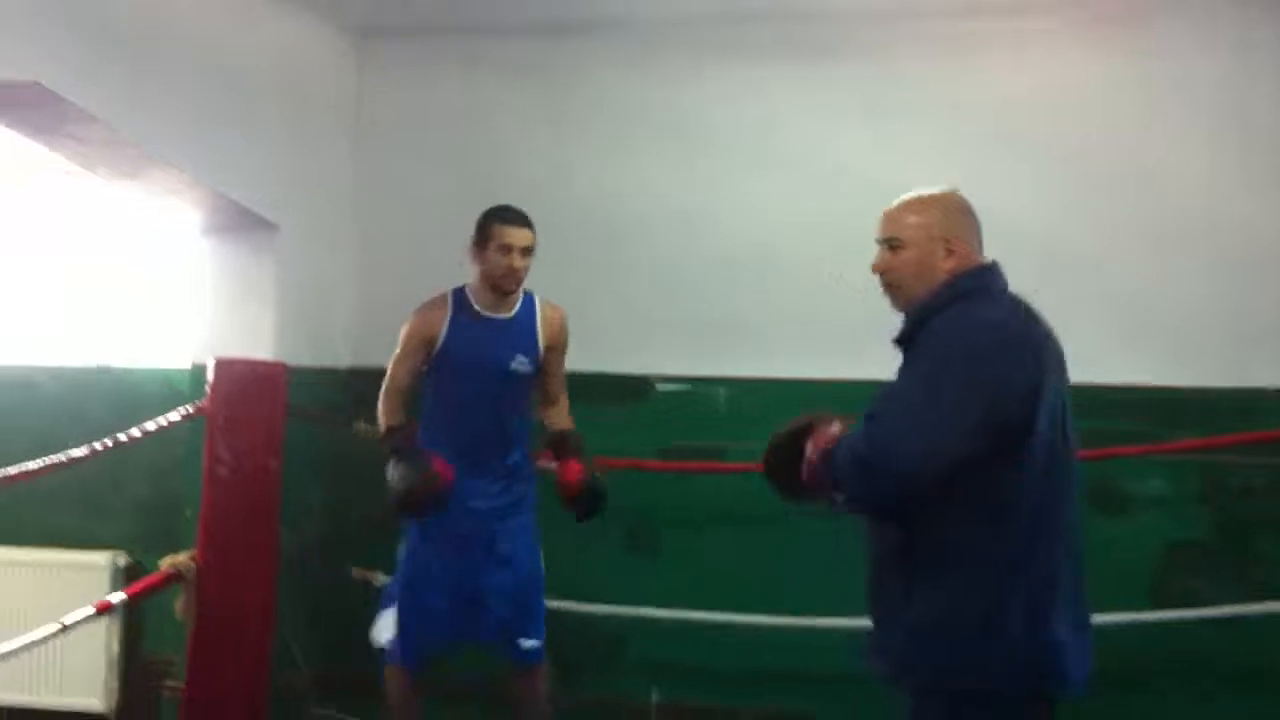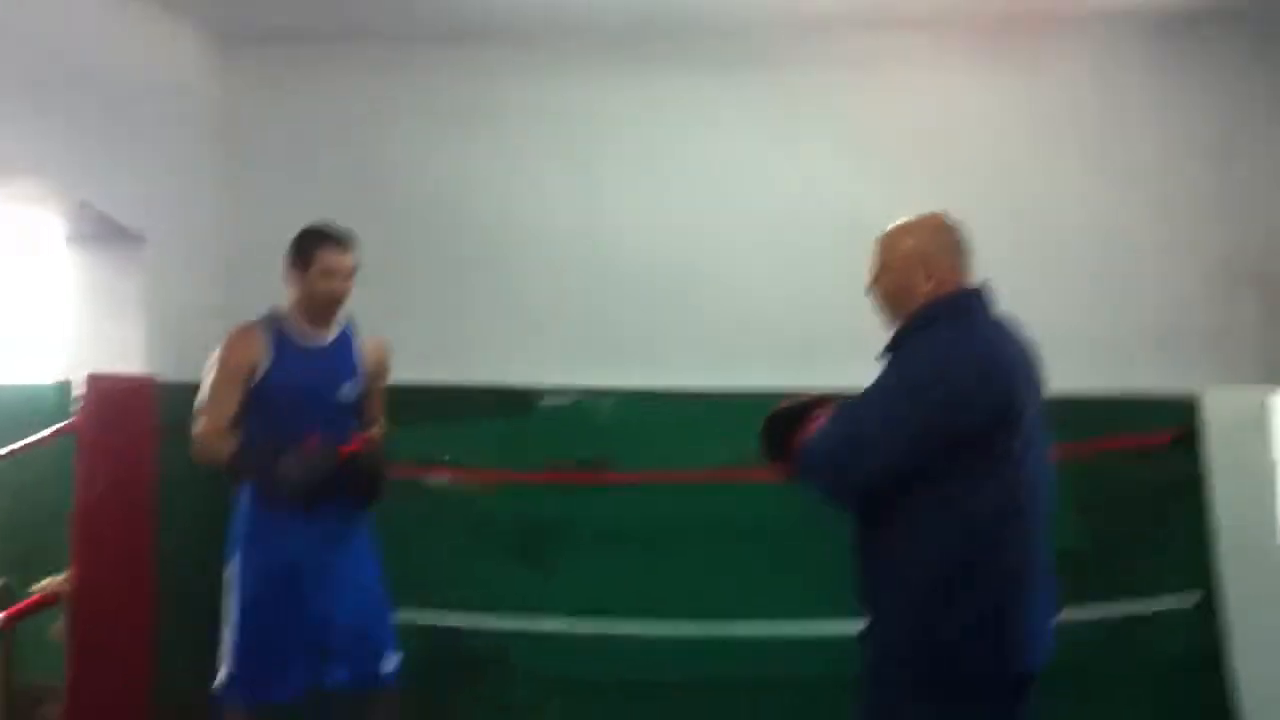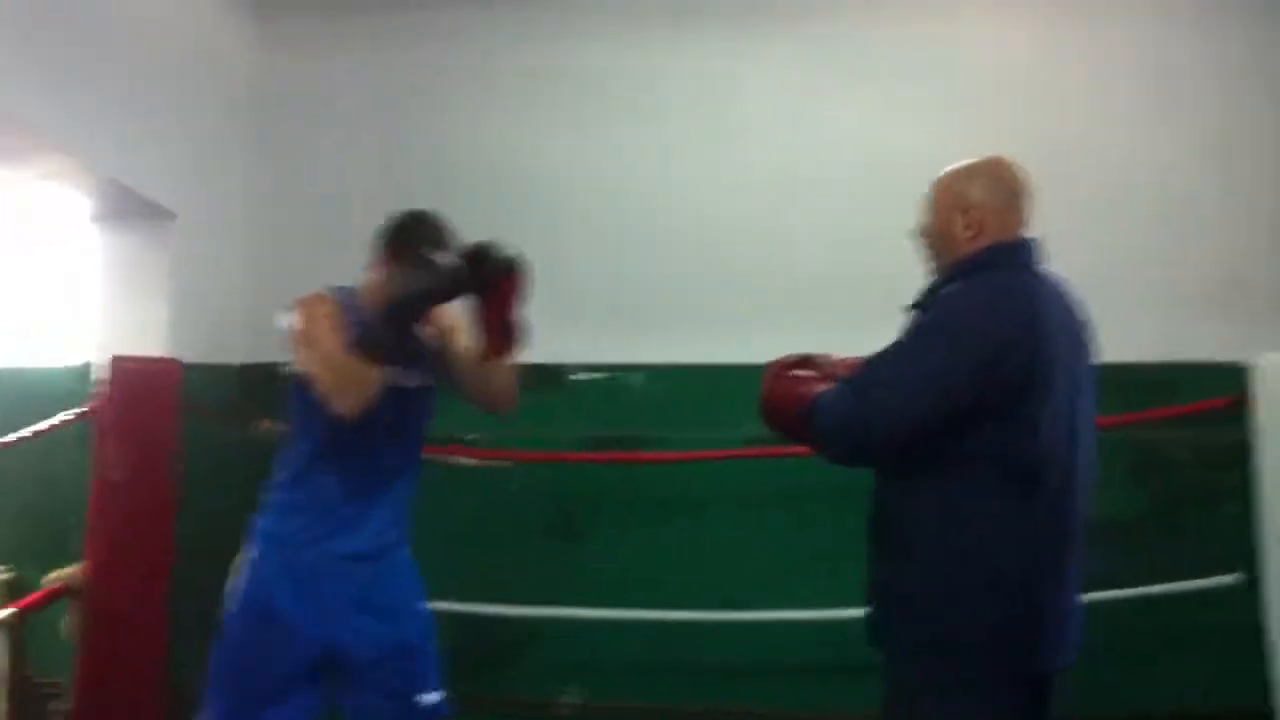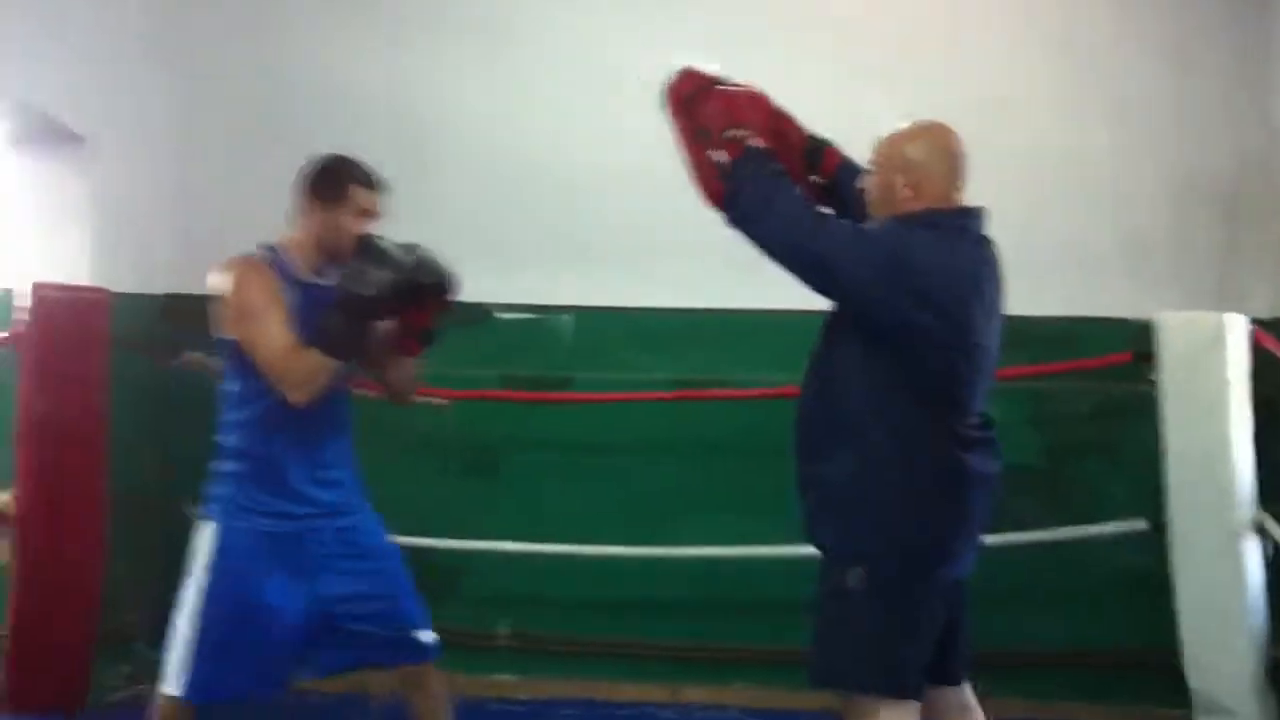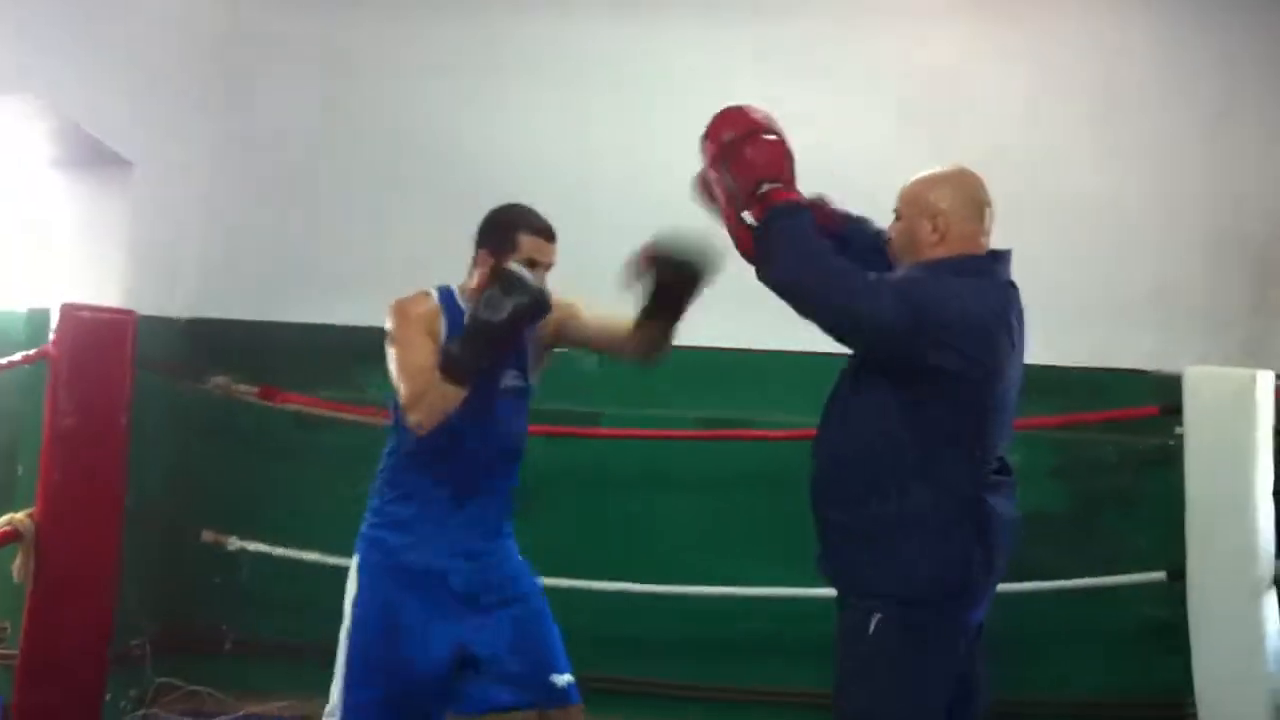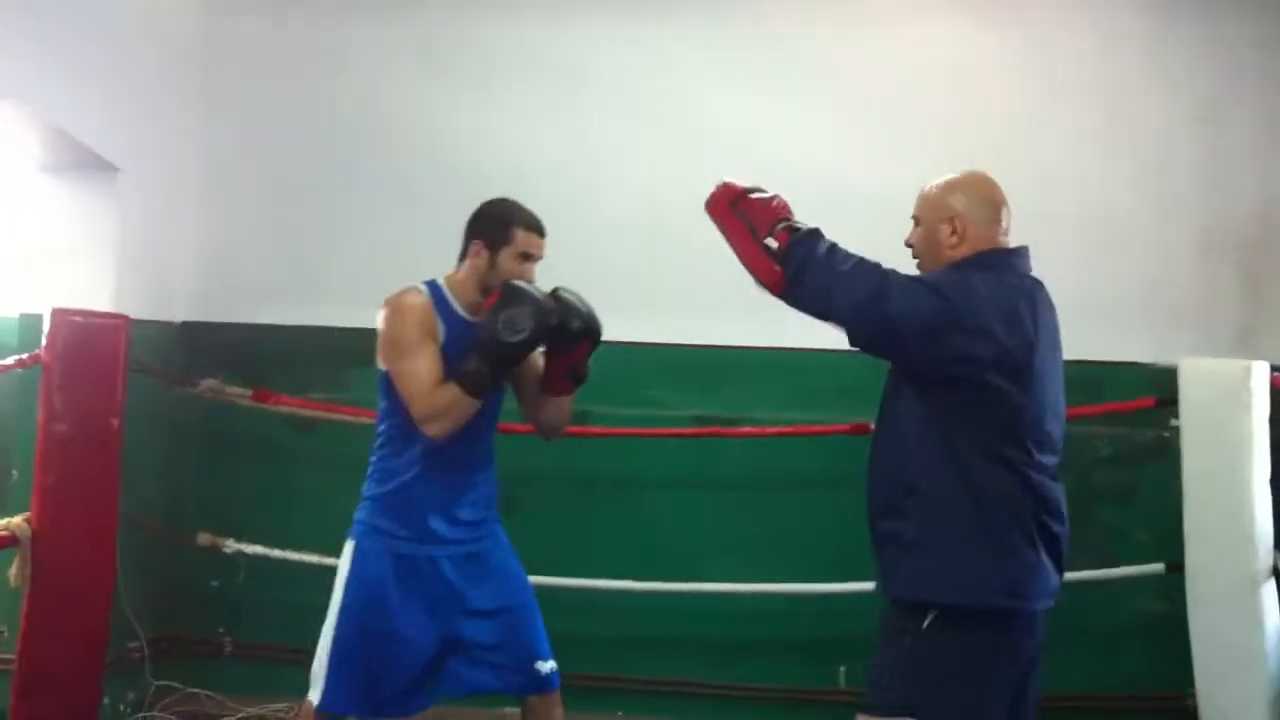
dt=0.7s
person 1, frame 1
left shoulder: (973, 336)
right shoulder: (989, 327)
left elbow: (890, 461)
right elbow: (937, 445)
left wrist: (825, 457)
right wrist: (849, 444)
left hip: (981, 628)
person 1, frame 2
left shoulder: (944, 354)
right shoulder: (993, 345)
left elbow: (848, 466)
left wrist: (811, 440)
right wrist: (844, 427)
left hip: (941, 613)
right hip: (994, 608)
person 1, frame 3
left shoulder: (974, 310)
right shoulder: (1051, 305)
left elbow: (864, 424)
left wrist: (810, 399)
right wrist: (850, 381)
left hip: (959, 600)
right hip: (1027, 586)
person 1, frame 4
left shoulder: (913, 262)
right shoulder: (956, 252)
left elbow: (799, 235)
right elbow: (857, 203)
left wrist: (743, 154)
right wrist: (808, 153)
left hip: (889, 519)
right hip: (925, 510)
person 1, frame 5
left shoulder: (944, 310)
right shoulder: (977, 296)
left elbow: (836, 291)
right elbow: (864, 257)
left wrist: (769, 196)
right wrist: (788, 205)
left hip: (909, 573)
right hip: (947, 561)
person 1, frame 6
left shoulder: (968, 305)
right shoulder: (1015, 298)
left elbow: (861, 298)
right elbow: (896, 311)
left wrist: (781, 234)
left hip: (959, 577)
right hip: (1006, 568)
person 2, frame 1
left shoulder: (549, 322)
right shoulder: (435, 317)
right elbow: (391, 396)
left wrist: (570, 458)
right wrist: (400, 459)
left hip: (508, 503)
right hip: (435, 499)
left knee: (527, 645)
right knee: (408, 642)
person 2, frame 2
left shoulder: (368, 351)
right shoulder: (249, 345)
right elbow: (207, 437)
left wrist: (367, 459)
right wrist: (272, 465)
left hip: (343, 536)
right hip: (268, 536)
left knee: (378, 675)
person 2, frame 3
left shoulder: (439, 326)
right shoulder: (322, 313)
left elbow: (499, 399)
right elbow: (346, 397)
left wrist: (499, 311)
right wrist: (401, 315)
left hip: (379, 554)
right hip: (294, 544)
person 2, frame 4
left shoulder: (350, 280)
right shoulder: (250, 278)
left elbow: (399, 384)
right elbow: (295, 384)
left wrist: (414, 317)
right wrist: (352, 312)
left hip: (337, 510)
right hip: (252, 515)
left knee: (416, 652)
person 2, frame 5
left shoulder: (543, 319)
right shoulder: (418, 315)
left elbow: (642, 342)
right elbow: (421, 414)
left wrist: (669, 295)
right wrist: (487, 334)
left hip: (486, 548)
right hip: (401, 547)
person 2, frame 6
left shoulder: (511, 317)
right shoulder: (409, 311)
left elbow: (549, 422)
right elbow: (433, 419)
left wrist: (566, 360)
right wrist: (492, 356)
left hip: (475, 539)
right hip: (393, 538)
